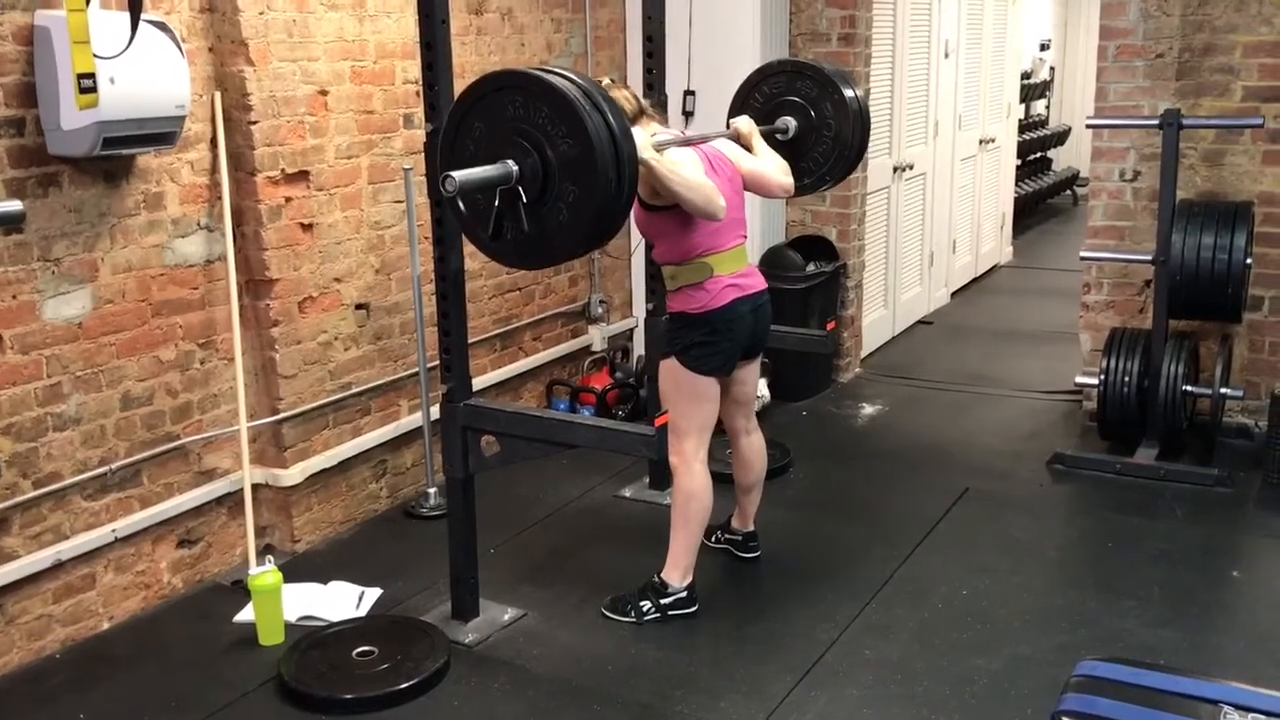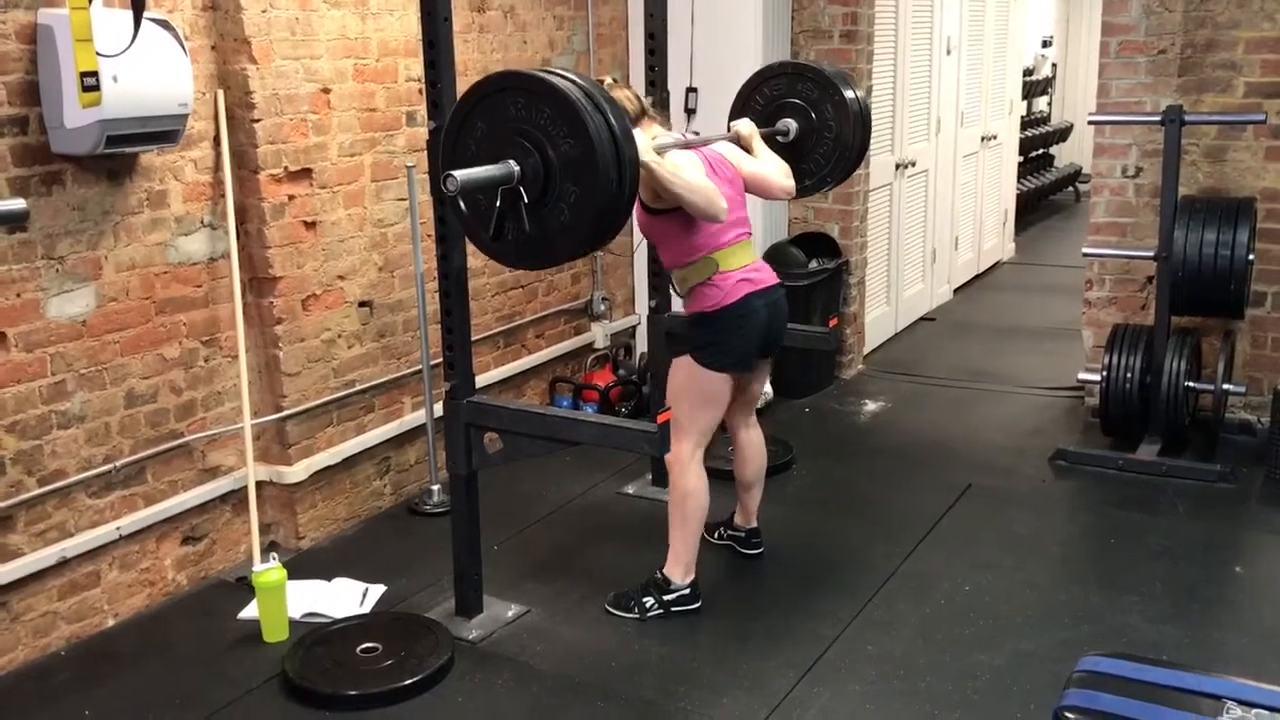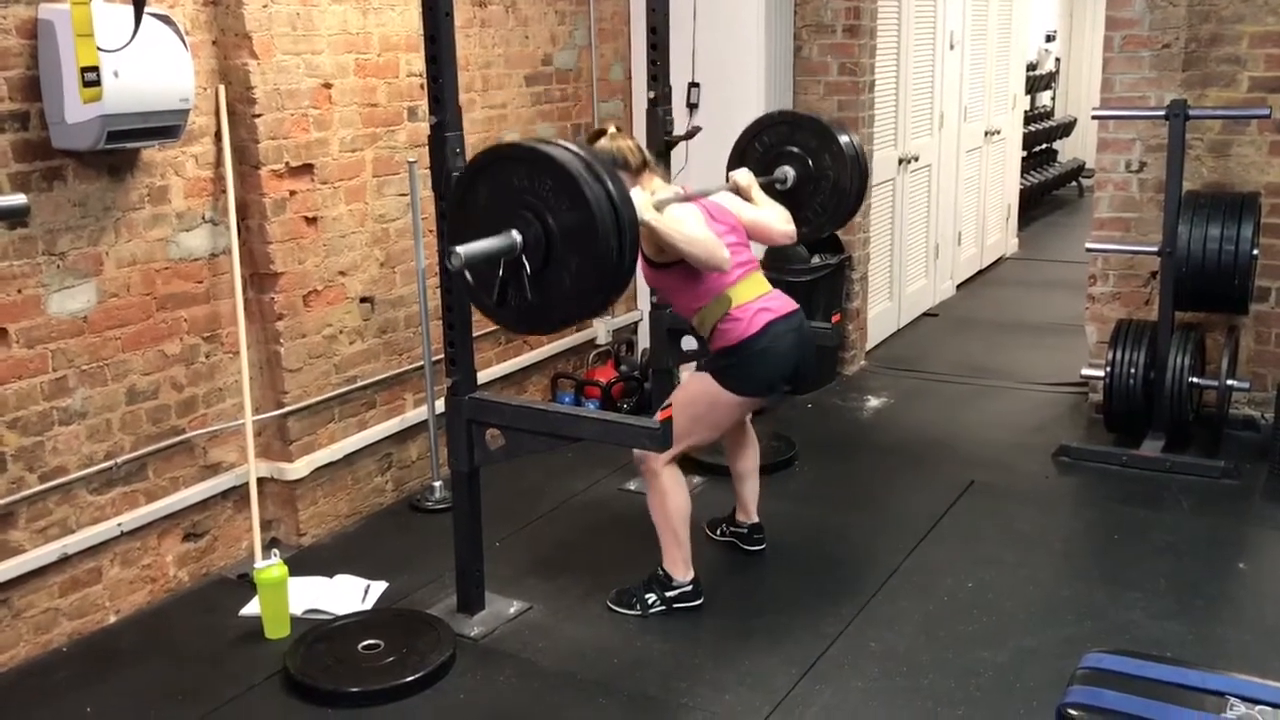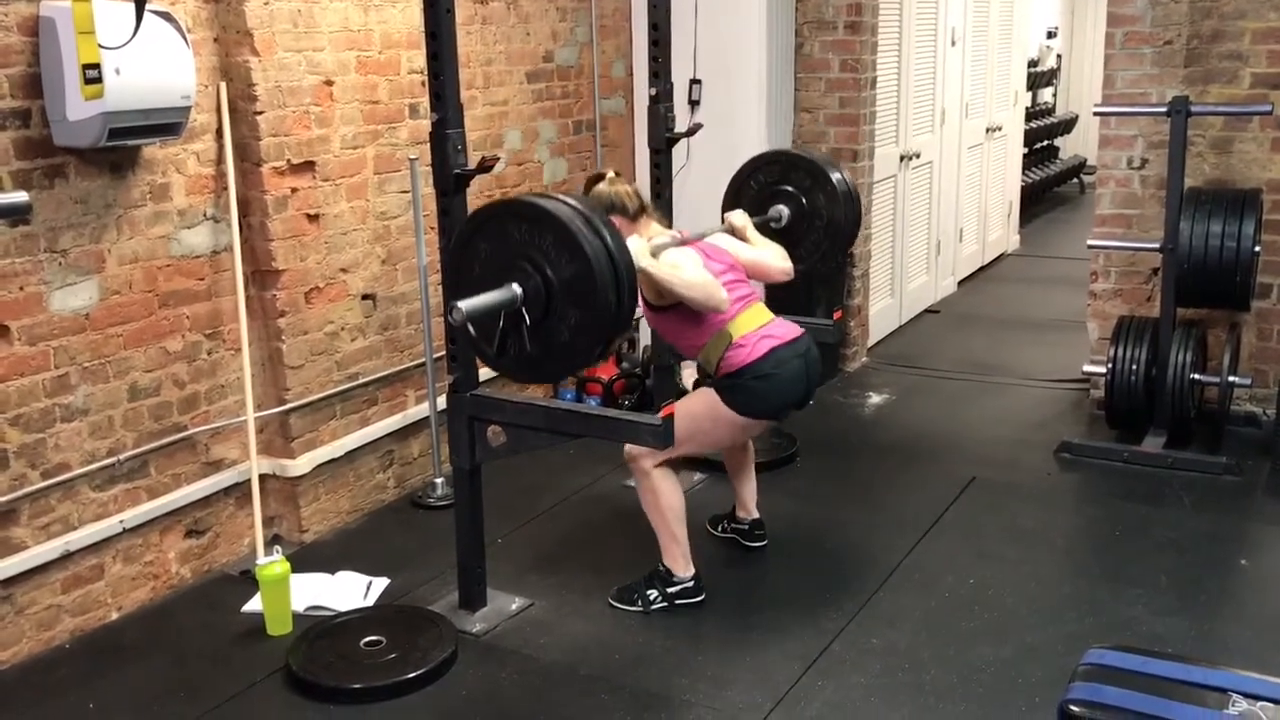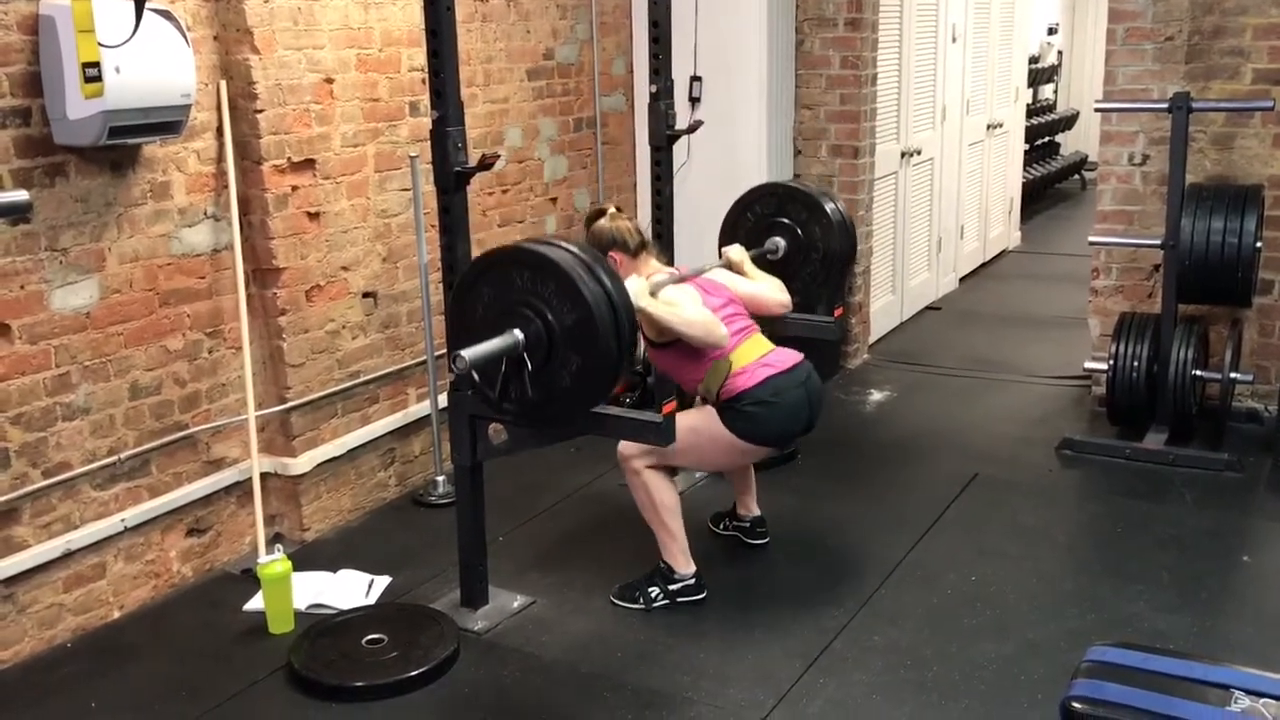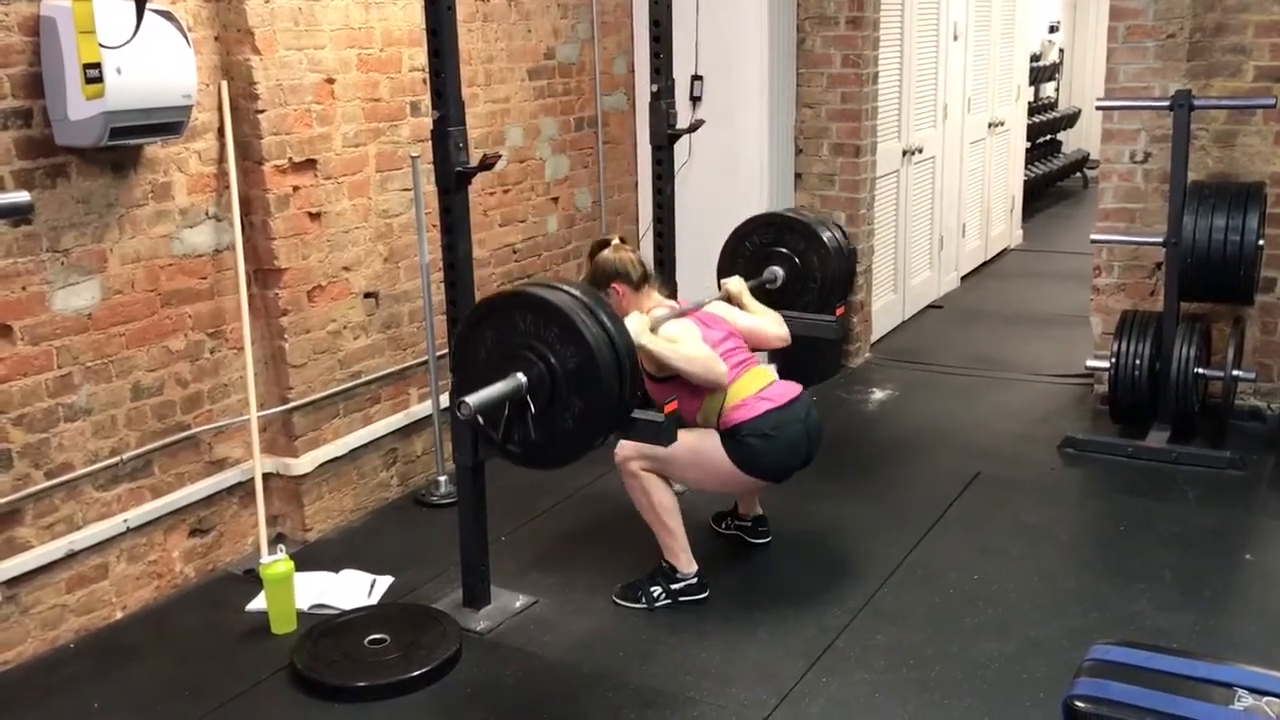
dt=0.3s
person 1, frame 1
left shoulder: (659, 162)
right shoulder: (715, 145)
left elbow: (712, 205)
right elbow: (783, 183)
left wrist: (647, 158)
right wrist: (753, 136)
left hip: (706, 315)
right hip: (752, 300)
left knee: (687, 452)
right knee: (742, 424)
left ankle: (674, 587)
right ankle: (743, 530)
person 1, frame 2
left shoulder: (661, 164)
right shoulder: (717, 148)
left elbow: (714, 206)
right elbow: (785, 185)
left wrist: (648, 160)
right wrist: (753, 139)
left hip: (723, 312)
right hip: (767, 298)
left knee: (683, 451)
right knee: (742, 420)
left ankle: (678, 583)
right ankle: (745, 526)
person 1, frame 3
left shoulder: (662, 216)
right shoulder: (712, 199)
left elbow: (717, 258)
right elbow: (786, 231)
left wrist: (647, 218)
right wrist: (752, 188)
left hip: (755, 348)
right hip: (791, 330)
left knee: (654, 452)
right knee: (729, 413)
left ankle: (677, 583)
right ankle: (747, 522)
person 1, frame 4
left shoulder: (660, 260)
right shoulder: (708, 240)
left elbow: (716, 298)
right elbow: (783, 268)
left wrist: (644, 265)
right wrist: (747, 229)
left hip: (765, 375)
right hip: (799, 355)
left knee: (645, 453)
right knee: (724, 416)
left ankle: (679, 579)
right ankle: (747, 519)
person 1, frame 5
left shoulder: (657, 297)
right shoulder: (706, 275)
left elbow: (716, 335)
right elbow: (780, 301)
left wrist: (641, 303)
right wrist: (744, 264)
left hip: (770, 406)
right hip: (802, 385)
left knee: (636, 454)
right knee: (720, 423)
left ankle: (680, 577)
right ankle: (748, 517)
person 1, frame 6
left shoulder: (658, 330)
right shoulder: (705, 308)
left elbow: (716, 374)
right elbow: (780, 335)
left wrist: (643, 341)
right wrist: (742, 296)
left hip: (770, 440)
right hip: (802, 418)
left knee: (633, 456)
left ankle: (682, 575)
right ankle: (750, 518)
